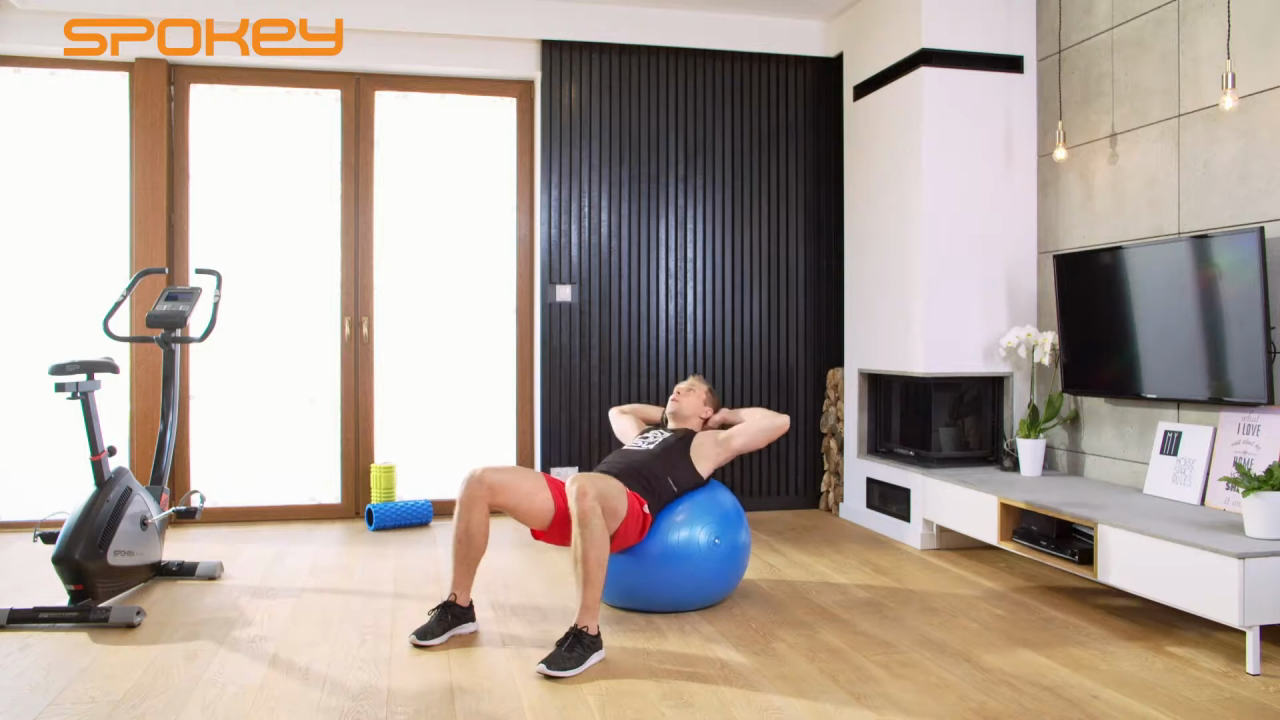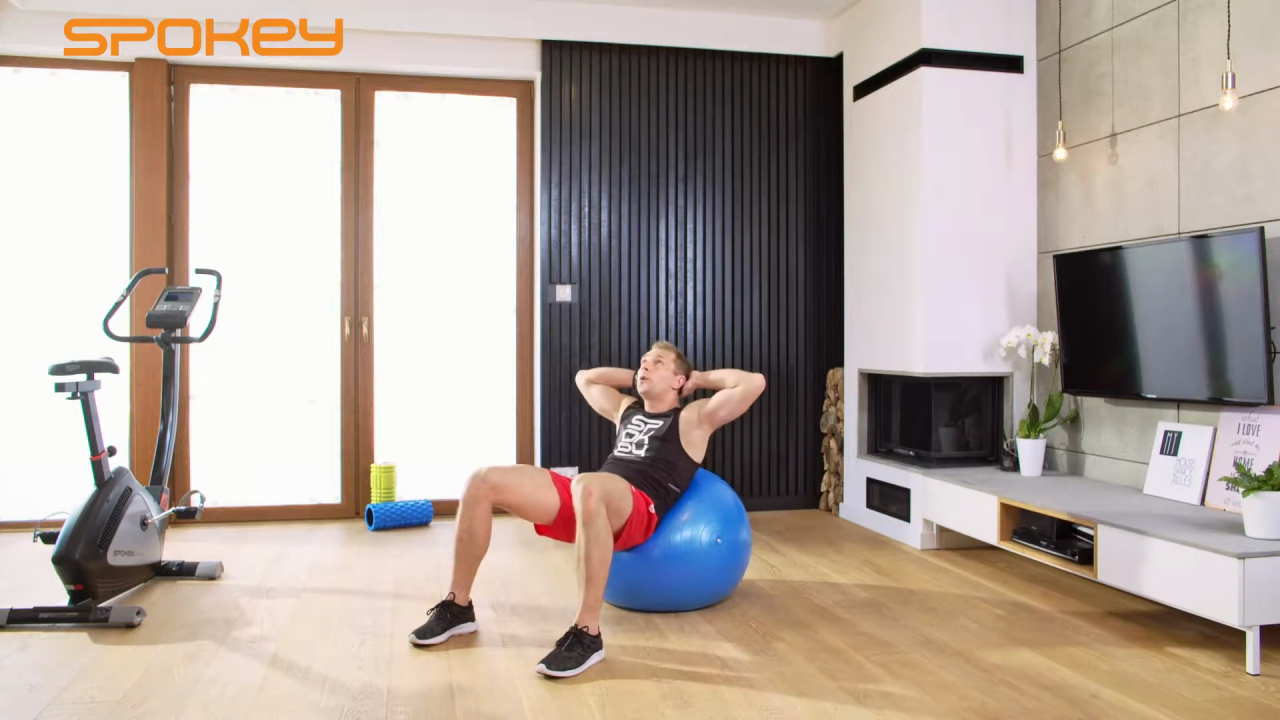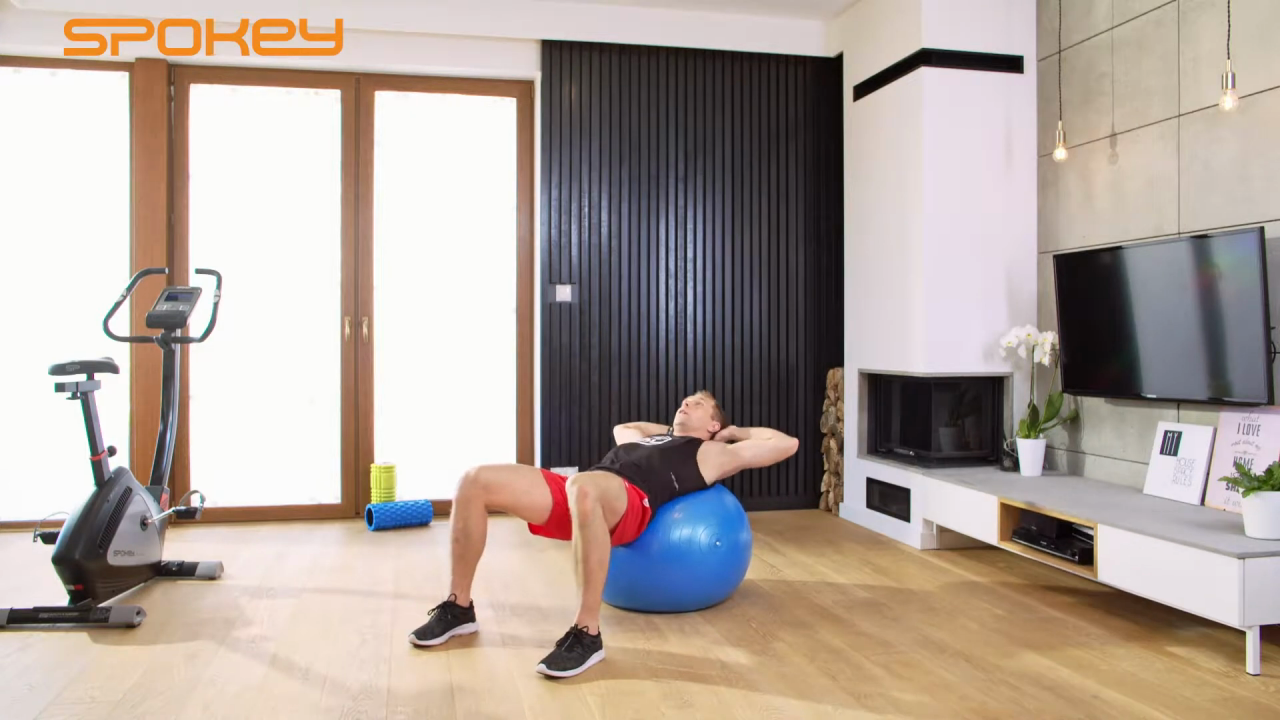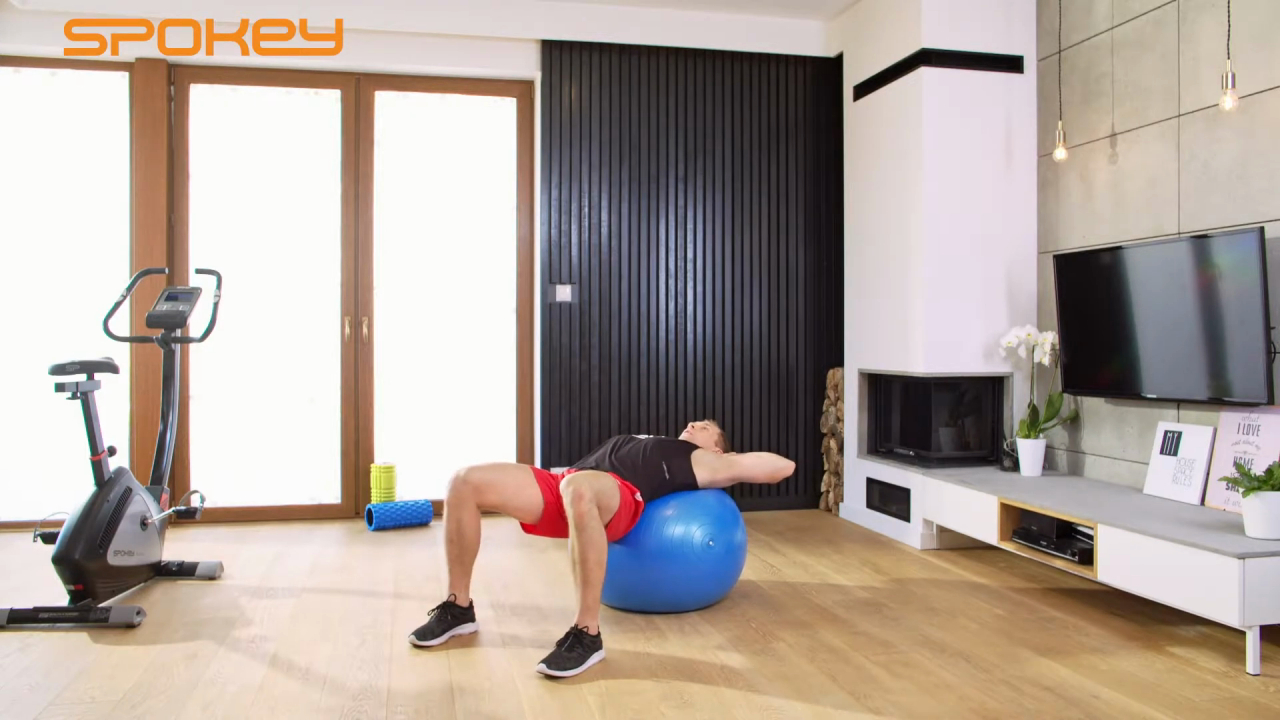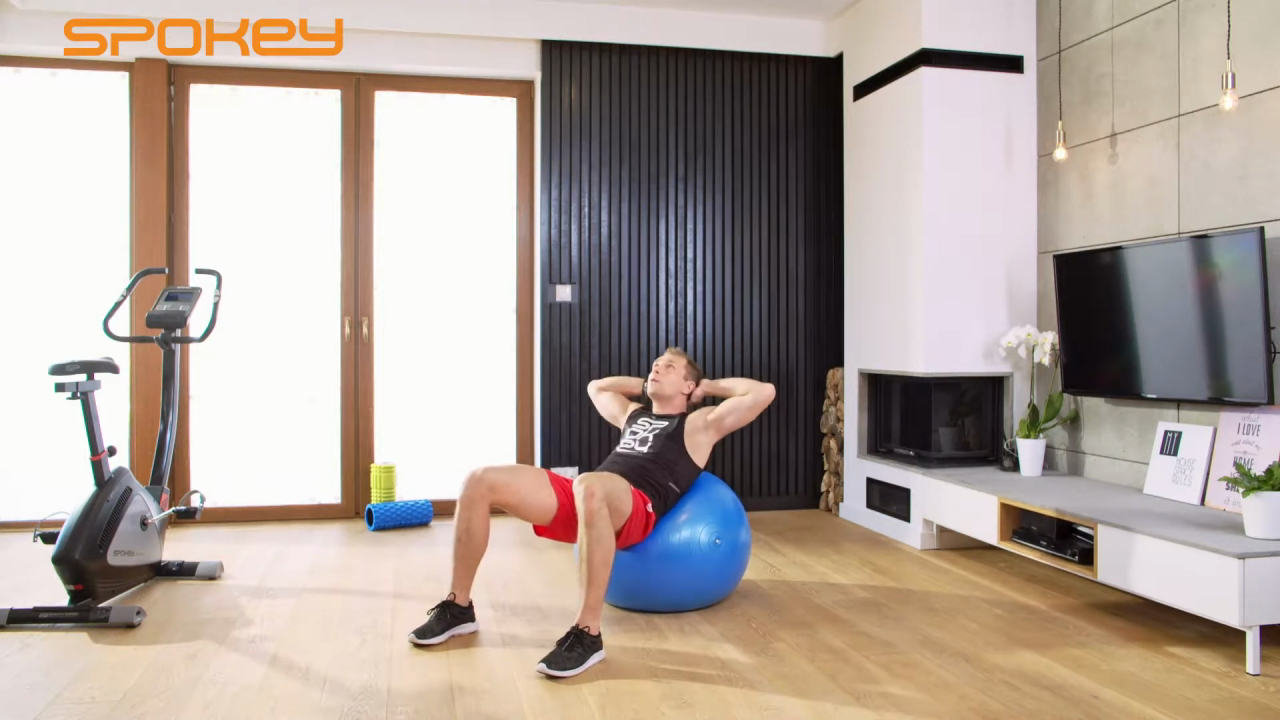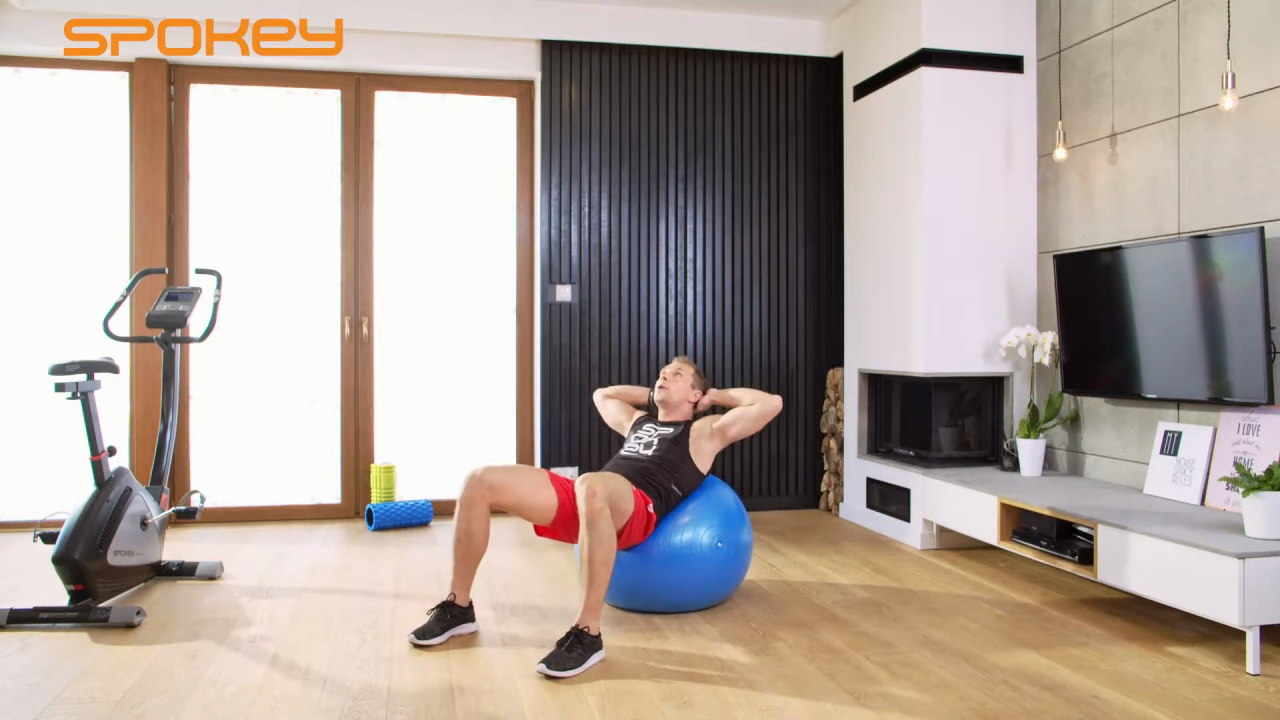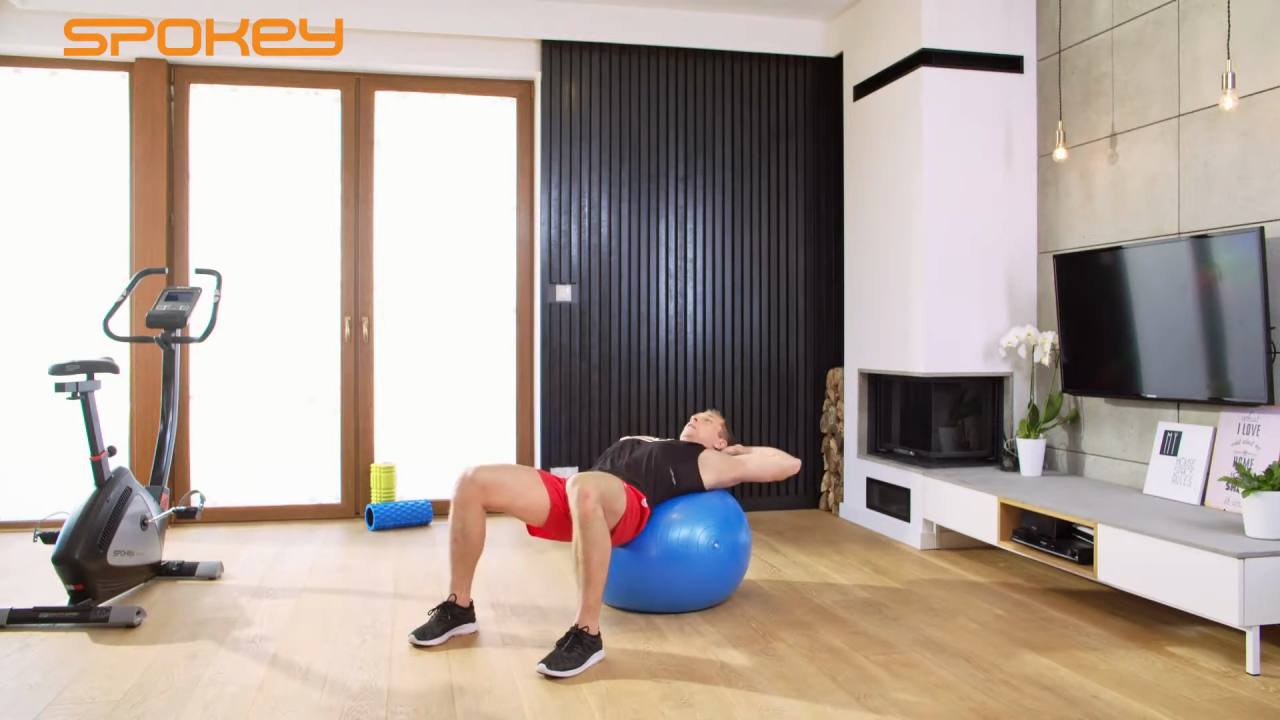
dt=0.7s
person 1, frame 1
left shoulder: (706, 444)
right shoulder: (646, 434)
left elbow: (779, 422)
right elbow: (617, 412)
left wrist: (727, 415)
right wrist: (665, 415)
left hip: (628, 508)
right hip: (577, 497)
left knee: (582, 489)
right knee: (479, 482)
left ankle: (587, 633)
right ankle: (459, 607)
person 1, frame 2
left shoulder: (693, 419)
right shoulder: (627, 411)
left elbow: (753, 383)
right elbow: (585, 378)
left wrist: (701, 379)
right wrist: (636, 378)
left hip: (638, 510)
right hip: (586, 498)
left knee: (588, 489)
right knee: (483, 481)
left ankle: (587, 634)
right ankle: (458, 607)
person 1, frame 3
left shoulder: (712, 453)
right shoulder: (651, 440)
left elbow: (787, 444)
right elbow: (622, 427)
left wrist: (735, 431)
left hip: (629, 502)
right hip: (579, 492)
left knee: (583, 489)
right knee: (476, 481)
left ankle: (587, 634)
right ankle: (459, 607)
person 1, frame 4
left shoulder: (706, 463)
right shoulder: (661, 449)
left elbow: (783, 466)
left wrist: (733, 455)
left hip: (621, 494)
right hip: (566, 484)
left knee: (579, 490)
right knee: (465, 482)
left ankle: (587, 634)
right ankle: (458, 607)
person 1, frame 5
left shoulder: (698, 424)
right shoulder: (634, 415)
left elbow: (764, 392)
right elbow: (597, 387)
left wrist: (710, 387)
right wrist: (645, 386)
left hip: (635, 508)
right hip: (581, 499)
left knee: (590, 488)
right knee: (481, 481)
left ankle: (588, 634)
right ankle: (458, 607)
person 1, frame 6
left shoulder: (704, 432)
right shoulder: (639, 422)
left elbow: (771, 404)
right elbow: (602, 395)
left wrist: (717, 395)
right wrist: (652, 396)
left hip: (636, 509)
right hip: (585, 498)
left knee: (591, 489)
right knee: (480, 481)
left ankle: (588, 634)
right ankle: (458, 607)
person 1, frame 7
left shoulder: (713, 462)
right shoulder: (667, 448)
left elbow: (789, 464)
right elbow: (625, 440)
left wrist: (738, 448)
right wrist: (674, 440)
left hip: (627, 501)
right hip: (574, 494)
left knee: (585, 488)
right knee: (474, 482)
left ankle: (587, 634)
right ankle: (459, 607)
